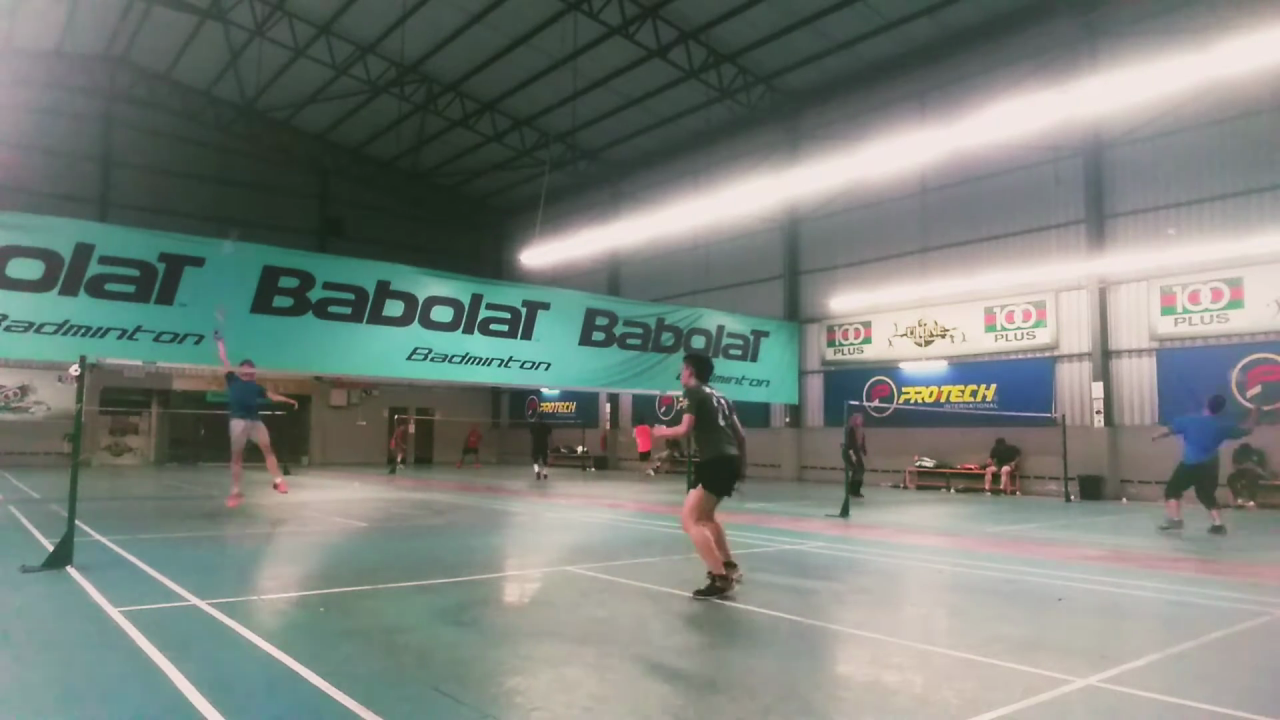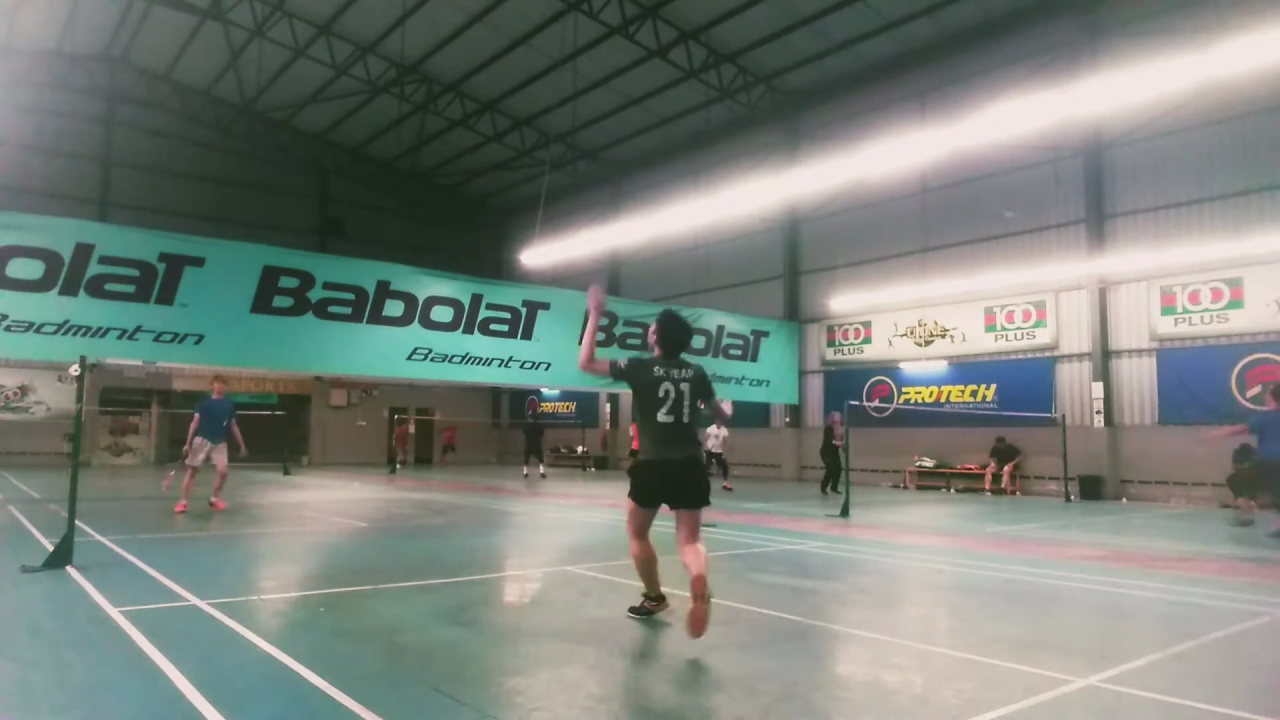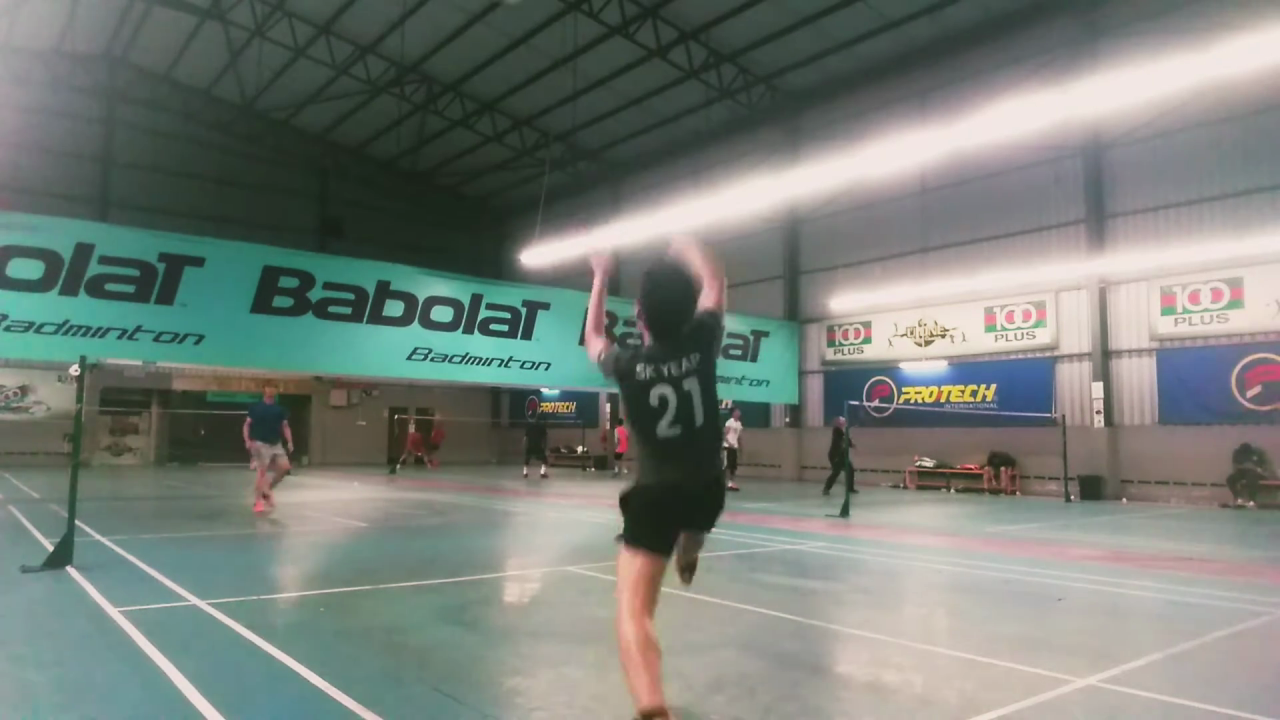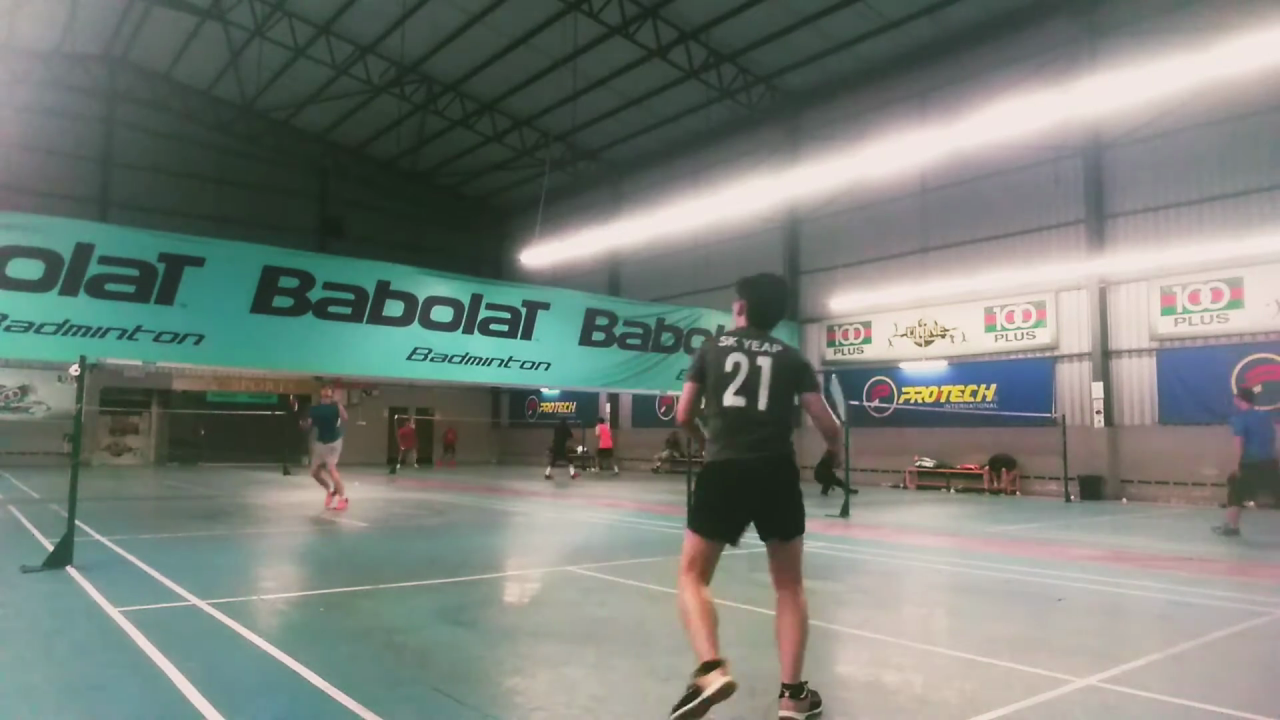
dt=0.5s
person 1, frame 1
left shoulder: (694, 392)
right shoulder: (719, 396)
left elbow: (685, 429)
right elbow: (741, 435)
left wrist: (662, 433)
right wrist: (742, 466)
left hip: (715, 463)
right hip: (731, 461)
left knee: (691, 521)
right knee: (705, 516)
left ankle: (721, 578)
right ankle: (729, 568)
person 1, frame 2
left shoulder: (640, 367)
right shoulder: (697, 374)
left elbow: (586, 363)
right elbow: (721, 413)
left wrist: (594, 314)
right wrist: (727, 409)
left hip: (654, 466)
right hip: (691, 466)
left knee: (637, 533)
right knee: (689, 541)
left ankle: (655, 598)
right ankle: (699, 593)
person 1, frame 3
left shoulder: (628, 363)
right shoulder: (703, 341)
left elbow: (592, 339)
right elbow: (715, 288)
left wrist: (599, 279)
right wrist: (692, 253)
left hip: (658, 494)
right hip: (707, 488)
left knee: (633, 612)
right ankle: (687, 558)
person 1, frame 4
left shoulder: (711, 348)
right shoulder: (791, 357)
left elbow: (684, 416)
right elbow: (828, 427)
right wrist: (835, 448)
left hip: (722, 472)
right hip: (777, 474)
left knee: (692, 577)
right knee: (789, 586)
left ankle: (711, 670)
